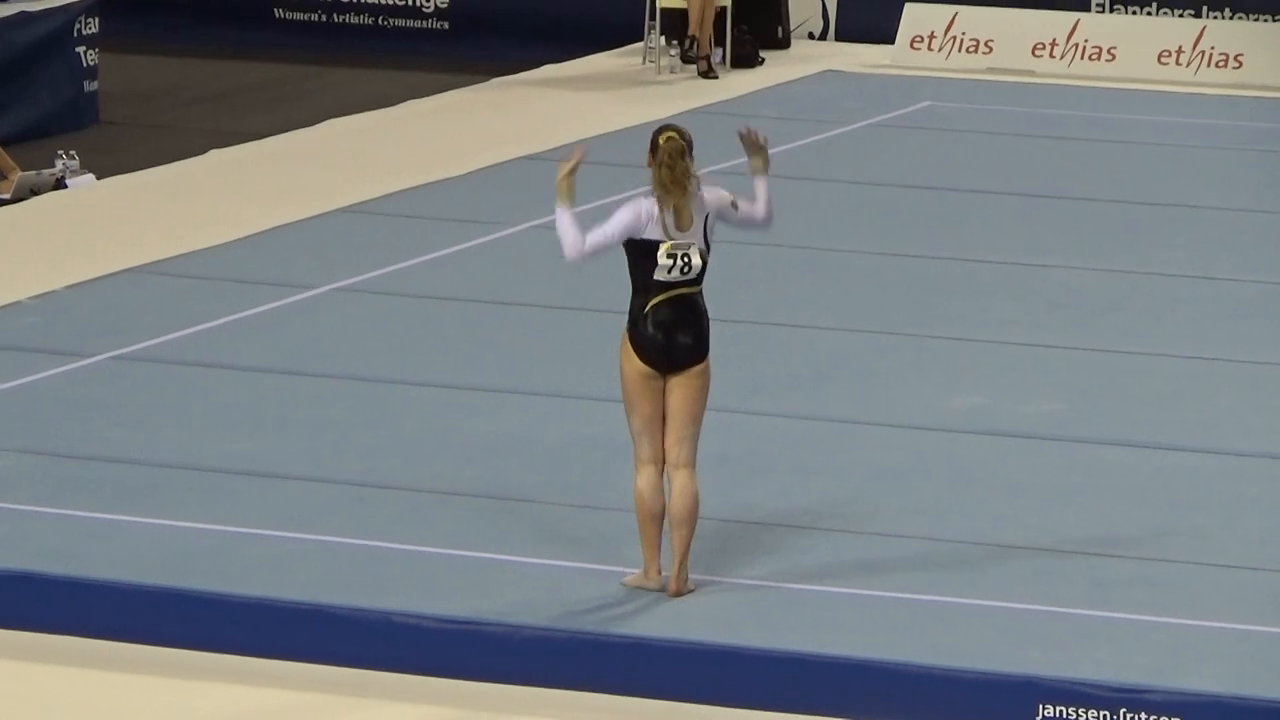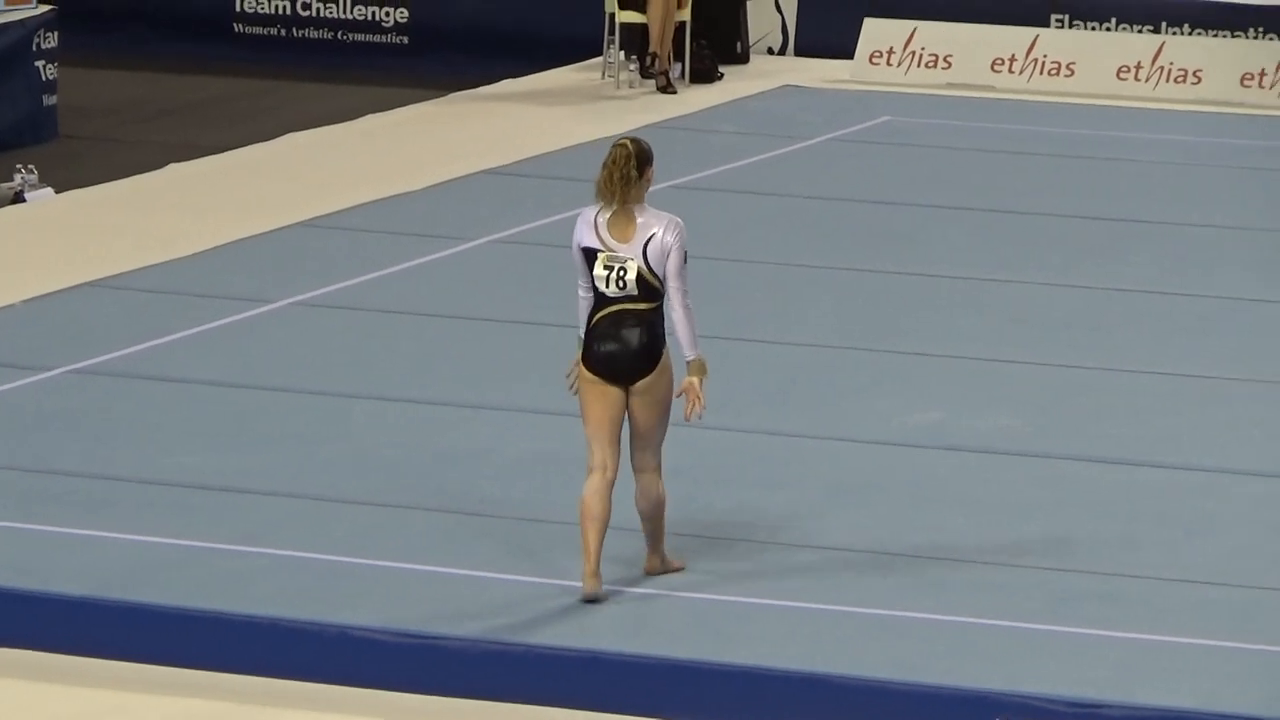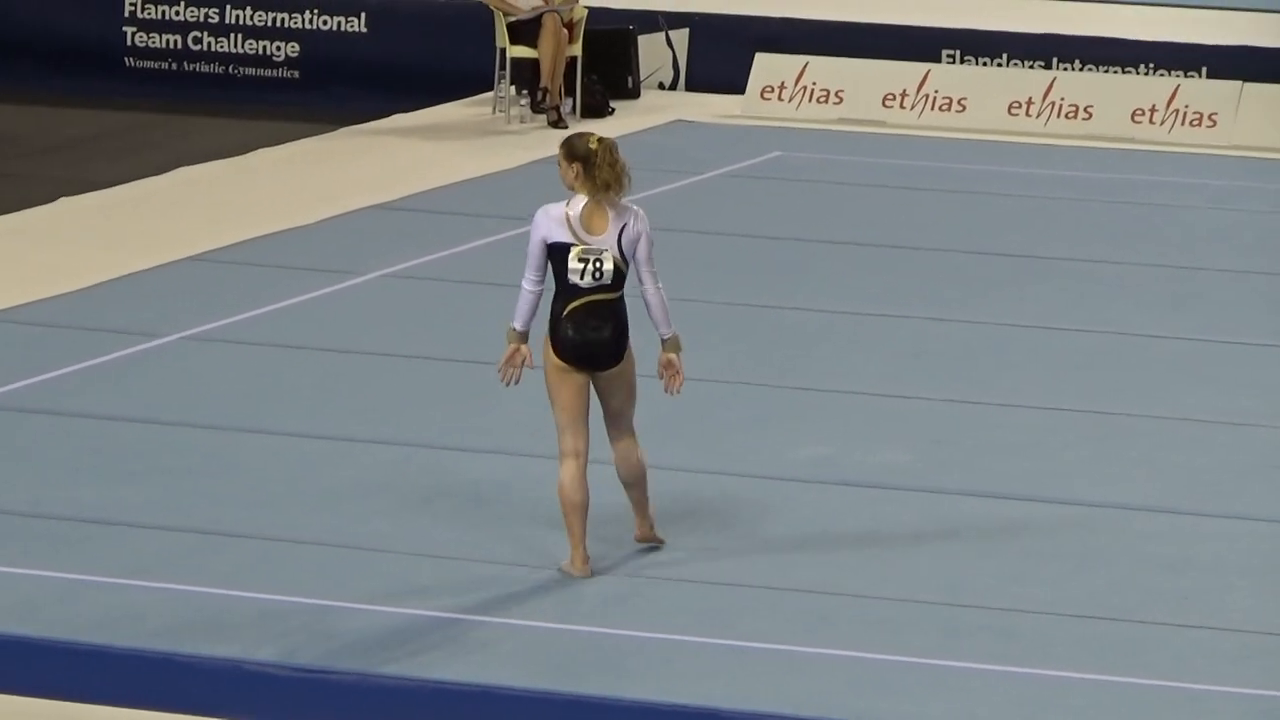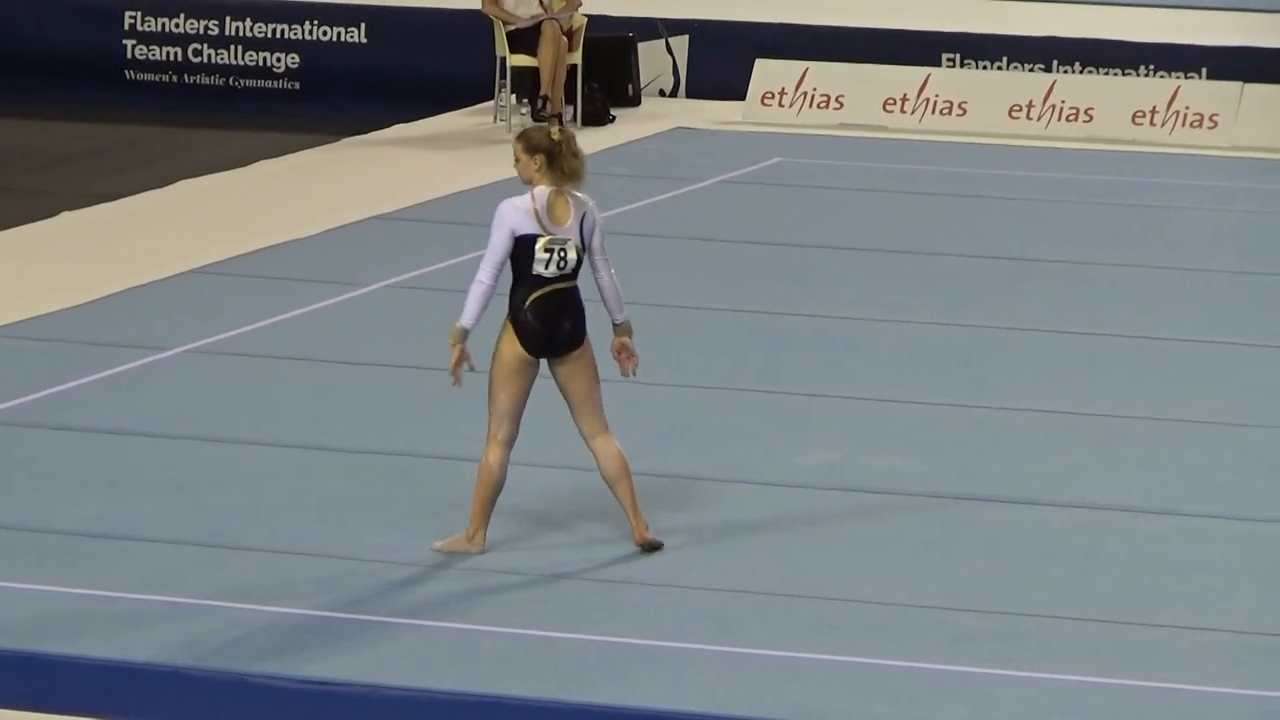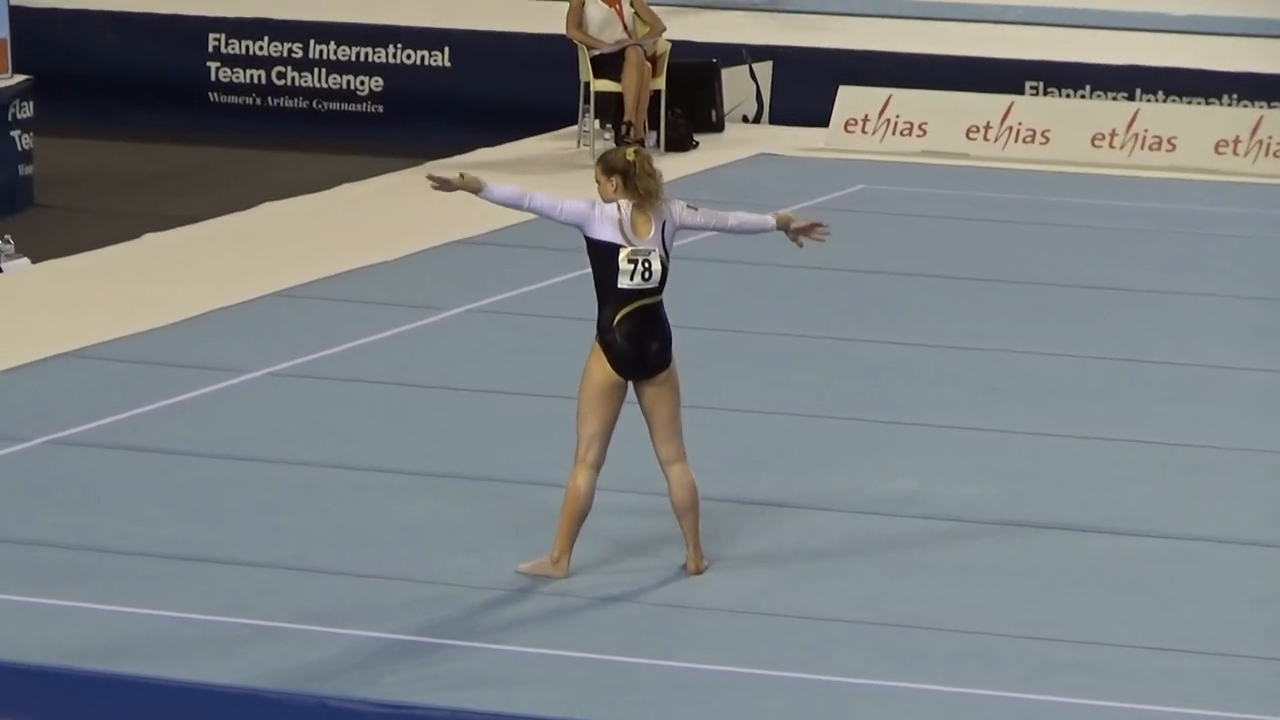
dt=1s
person 1, frame 1
left shoulder: (639, 212)
right shoulder: (712, 203)
left elbow: (575, 251)
right elbow: (761, 217)
left wrist: (564, 198)
right wrist: (759, 169)
left hip: (645, 340)
right hip: (692, 339)
left knee: (648, 462)
right knee: (682, 465)
left ankle: (651, 569)
right ankle: (678, 574)
person 1, frame 2
left shoulder: (586, 223)
right shoulder: (667, 228)
left elbow: (585, 293)
right elbow: (677, 302)
right wrist: (694, 367)
left hip: (600, 349)
right hip: (645, 351)
left knee: (599, 468)
right knee: (646, 465)
left ankle: (591, 565)
right ankle: (655, 556)
person 1, frame 3
left shoulder: (549, 218)
right shoulder: (632, 217)
left elbow: (532, 284)
right elbow: (650, 285)
left wrist: (518, 336)
right wrist: (669, 344)
left hip: (567, 336)
right hip: (612, 334)
left knee: (572, 452)
right knee: (623, 436)
left ankle: (578, 556)
right ankle: (644, 525)
person 1, frame 4
left shoulder: (513, 209)
right shoulder: (584, 208)
left elbow: (487, 276)
right elbow: (603, 272)
left wrist: (460, 335)
right wrist: (622, 329)
left hip: (525, 325)
right hip: (568, 323)
left knee: (499, 438)
right knee: (597, 432)
left ankle: (474, 535)
right ankle: (640, 527)
person 1, frame 5
left shoulder: (597, 215)
right shoulder: (667, 215)
left elbow: (531, 201)
right elbow: (725, 220)
left wrist: (472, 184)
right wrist: (783, 224)
left hip: (614, 345)
right hip: (656, 343)
left knee: (587, 460)
right knee: (674, 458)
left ankle: (558, 558)
right ankle: (695, 555)
